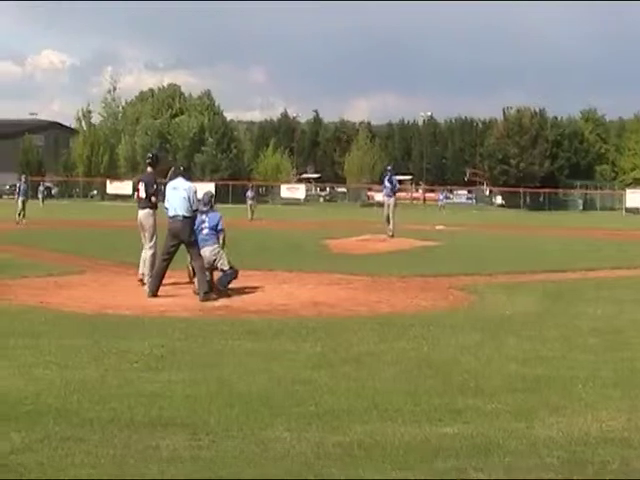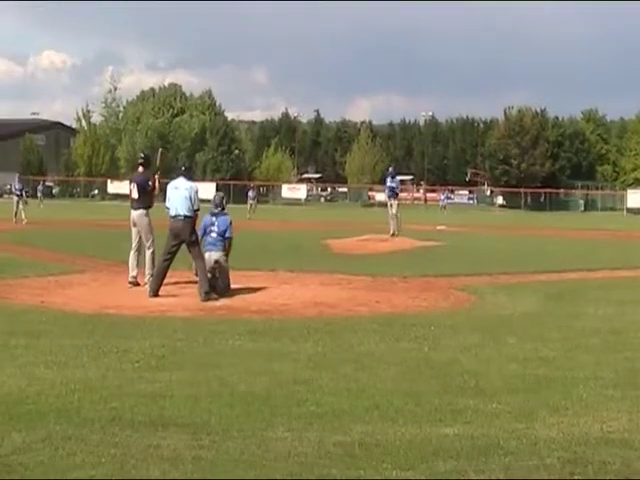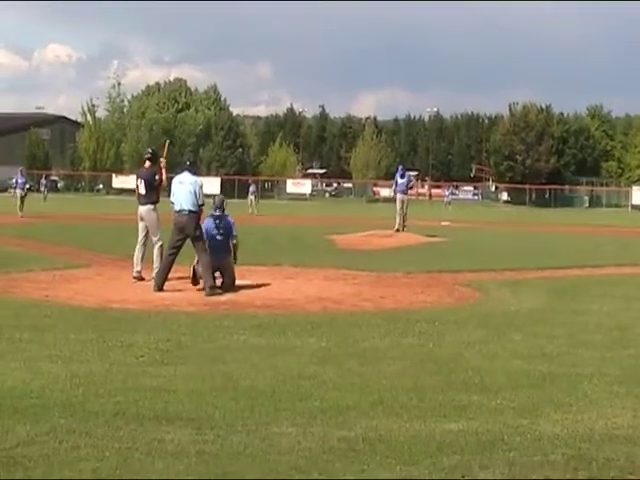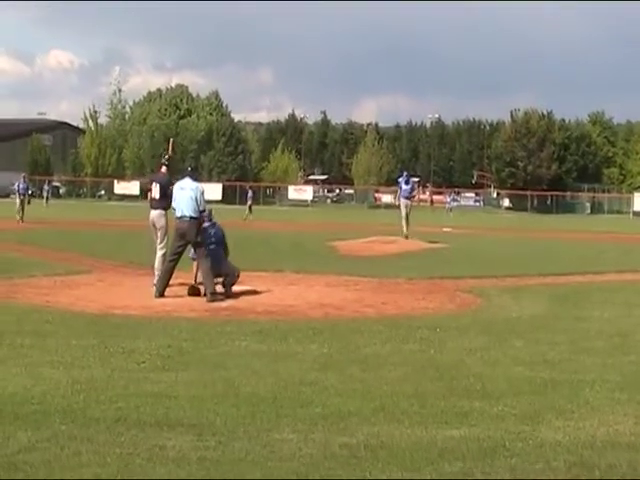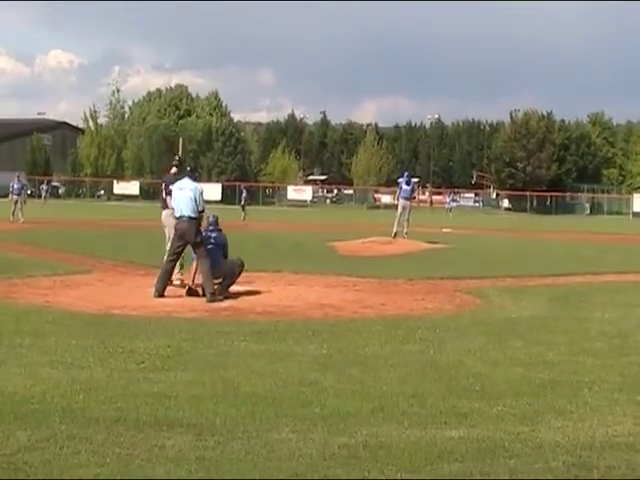
dt=0.5s
person 1, frame 1
left shoulder: (169, 185)
right shoulder: (190, 186)
left elbow: (166, 206)
right elbow: (194, 210)
left wrist: (172, 216)
right wrist: (192, 224)
left hip: (172, 223)
right hip: (185, 223)
left knee: (165, 257)
right knee: (196, 258)
left ankle: (152, 290)
right ankle: (204, 292)
person 1, frame 2
left shoulder: (170, 185)
right shoulder: (191, 186)
left elbow: (168, 206)
right elbow: (195, 210)
left wrist: (174, 218)
left hip: (173, 223)
right hip: (187, 223)
left knee: (166, 257)
right knee: (198, 257)
left ankle: (153, 289)
right ankle: (205, 292)
person 1, frame 3
left shoulder: (175, 180)
right shoulder: (196, 181)
left elbow: (172, 201)
right elbow: (200, 204)
left wrist: (179, 211)
right wrist: (197, 218)
left hip: (178, 217)
right hip: (191, 218)
left knee: (171, 252)
right knee: (202, 252)
left ankle: (158, 284)
right ankle: (209, 287)
person 1, frame 4
left shoulder: (176, 186)
right shoulder: (197, 187)
left elbow: (174, 206)
right elbow: (202, 210)
left wrist: (180, 217)
right wrist: (199, 223)
left hip: (179, 224)
right hip: (192, 224)
left knee: (172, 257)
right knee: (202, 258)
left ankle: (159, 290)
right ankle: (210, 293)
person 1, frame 5
left shoulder: (175, 186)
right shoulder: (196, 187)
left elbow: (173, 206)
right elbow: (201, 210)
left wrist: (180, 217)
right wrist: (198, 224)
left hip: (179, 224)
right hip: (192, 224)
left knee: (171, 257)
right knee: (202, 258)
left ankle: (158, 290)
right ankle: (210, 293)
person 2, frame 1
left shoulder: (141, 177)
right shoulder: (152, 178)
left elbow: (136, 197)
right elbow: (154, 199)
right wrist: (159, 193)
left hip: (140, 212)
right hip: (149, 213)
left knee: (146, 246)
right knee: (151, 247)
left ankle: (142, 275)
right ankle: (148, 279)
person 2, frame 2
left shoulder: (133, 177)
right shoulder: (146, 176)
left elbow: (131, 195)
right elbow: (155, 192)
right wrist: (156, 180)
left hip: (133, 212)
right hip: (142, 212)
left knee: (135, 247)
right knee: (149, 247)
left ankle: (132, 278)
right ankle: (149, 278)
person 2, frame 3
left shoulder: (139, 173)
right shoulder: (153, 172)
left elbow: (137, 191)
right elbow: (163, 183)
right wrist: (163, 168)
left hip: (140, 208)
right hip: (150, 208)
left knee: (141, 242)
right knee: (157, 242)
left ankle: (136, 272)
right ankle: (156, 273)
person 2, frame 4
left shoulder: (153, 177)
right shoulder: (167, 179)
left elbow: (149, 197)
right elbow: (171, 199)
left hip: (152, 213)
right hip: (161, 213)
left knee: (158, 246)
right knee: (161, 248)
left ankle: (159, 275)
right ankle: (157, 279)
person 2, frame 5
left shoulder: (165, 178)
right shoulder: (173, 179)
right elbow: (169, 199)
left hip: (165, 213)
right hip: (170, 213)
left knee: (170, 246)
right ankle: (177, 275)
